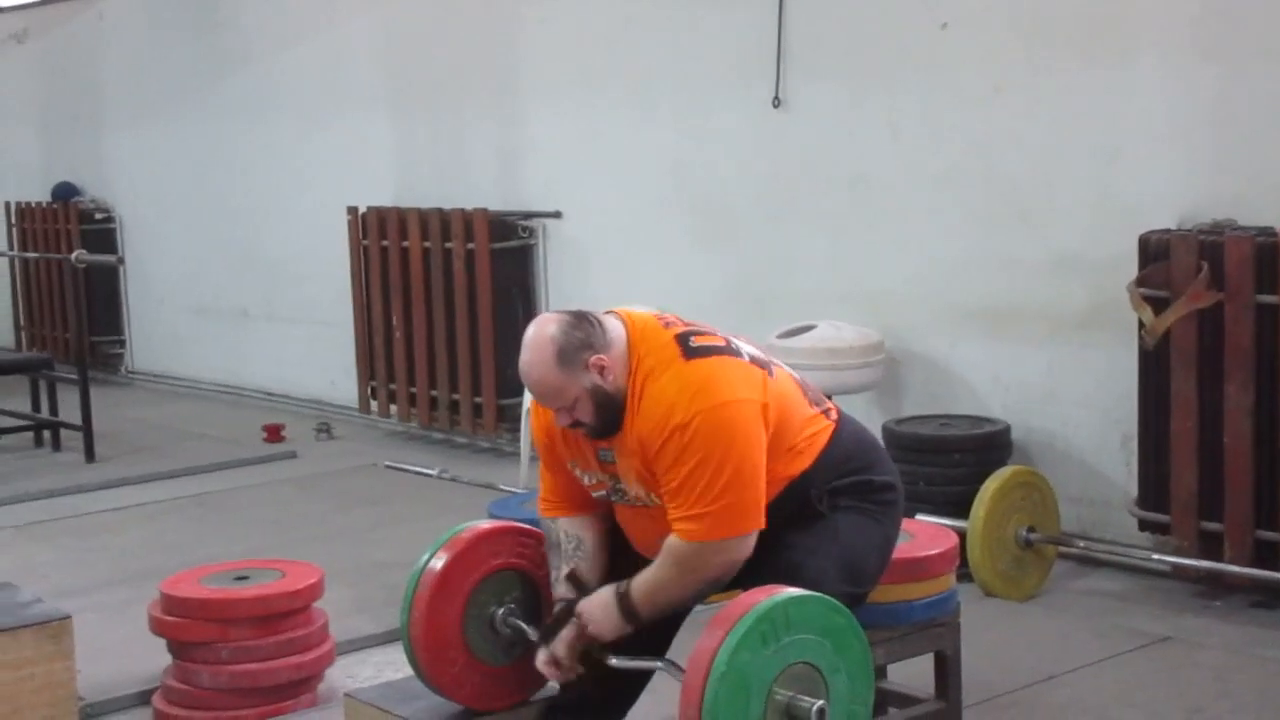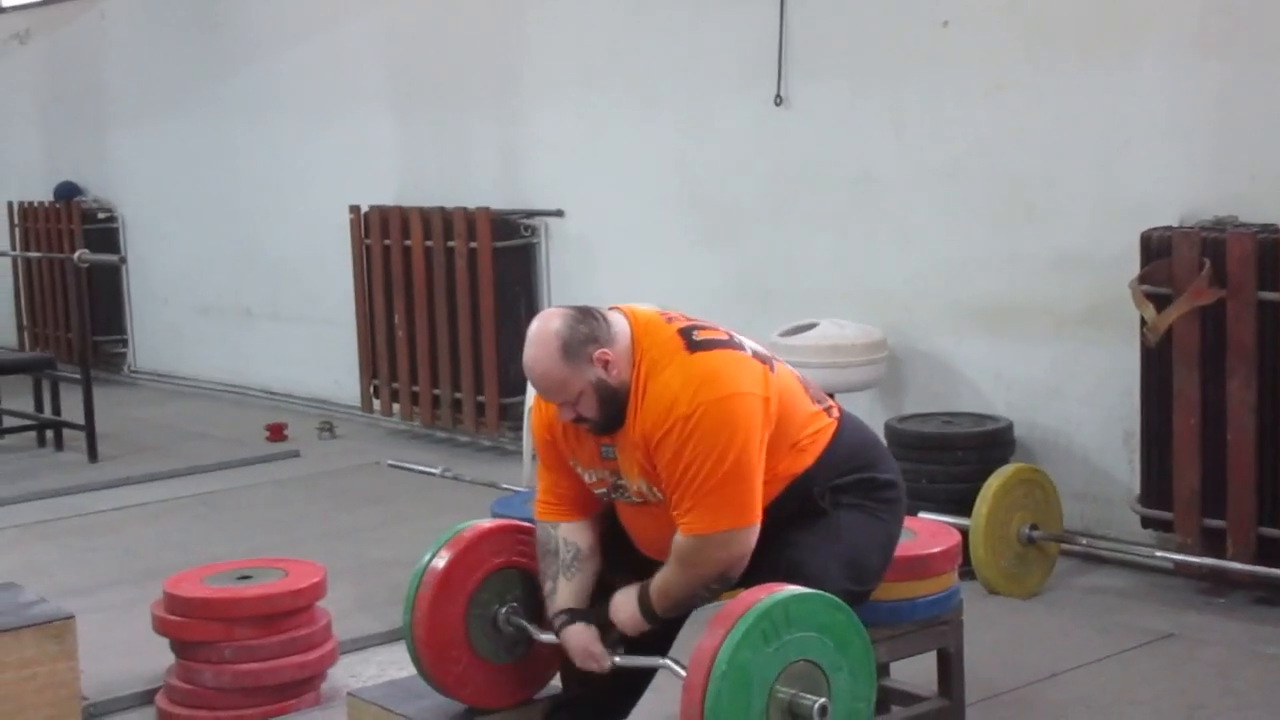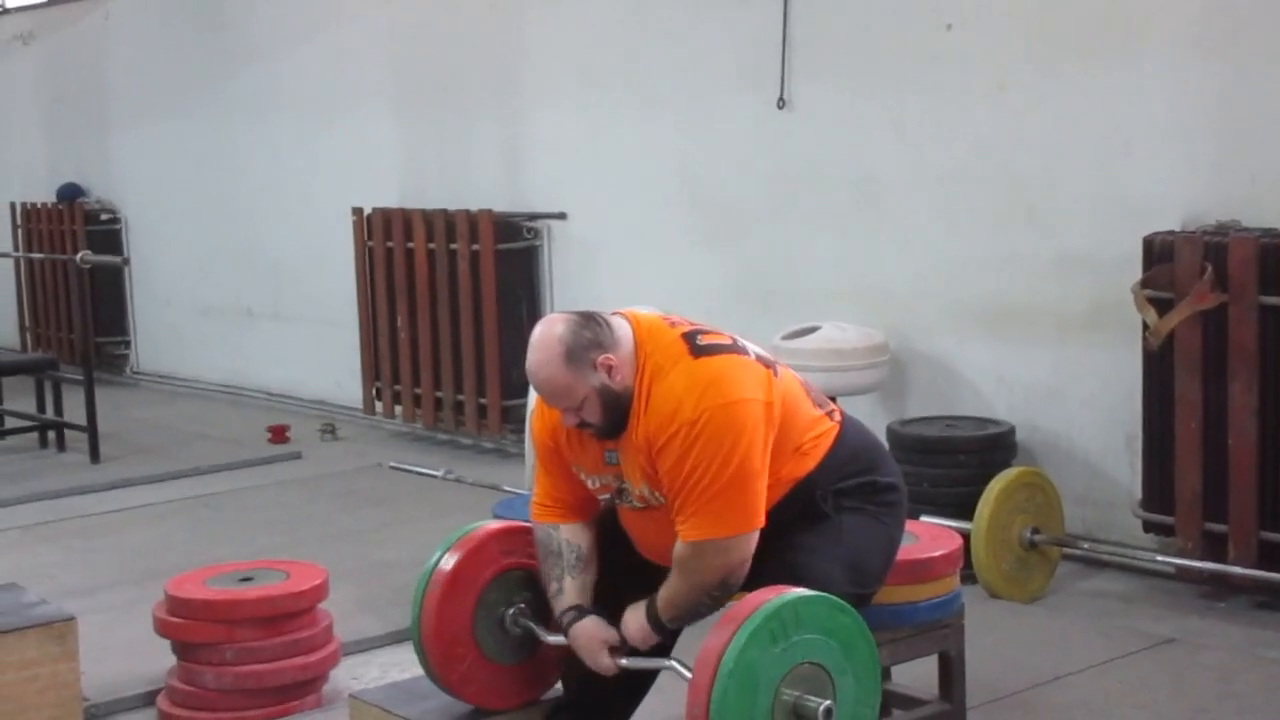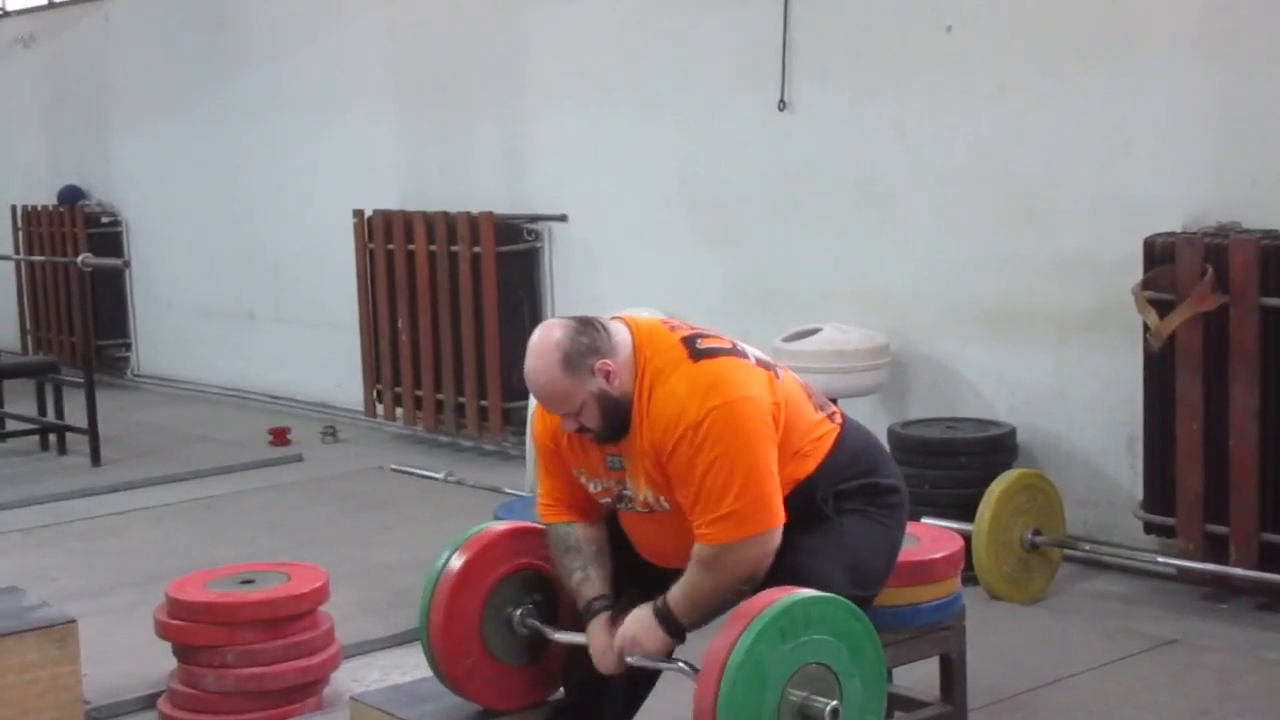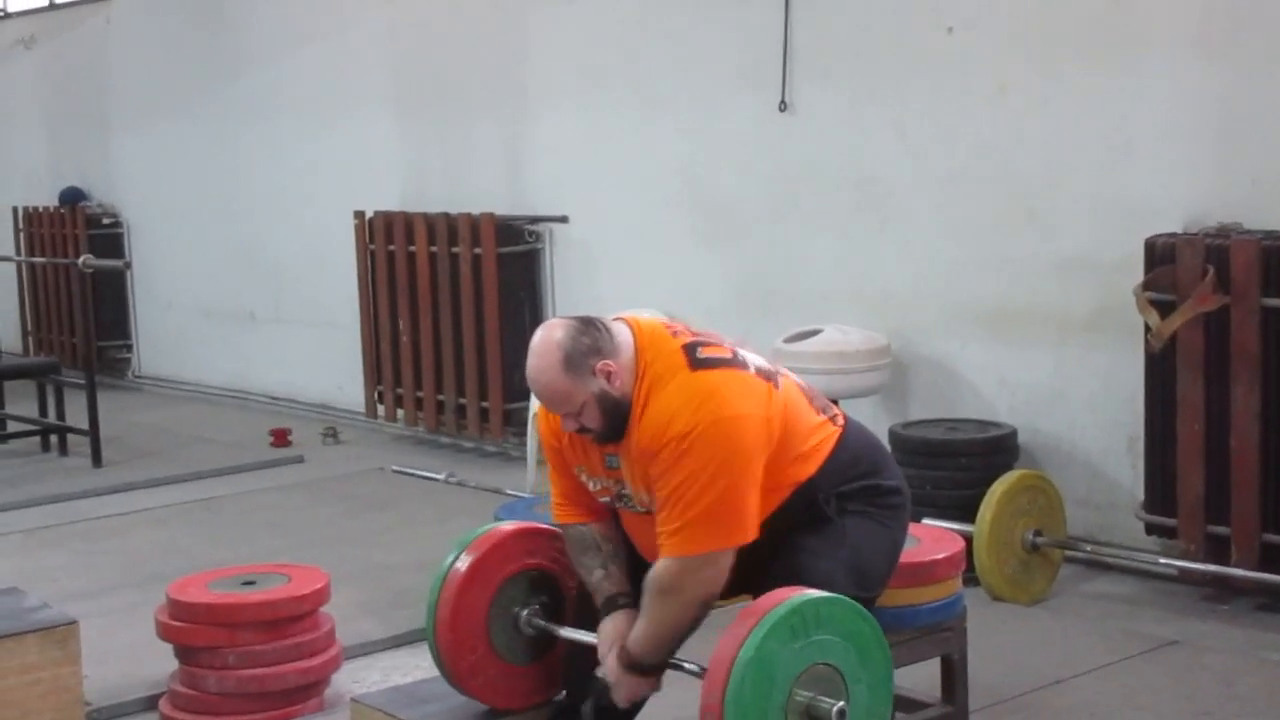
dt=0.2s
person 1, frame 1
left shoulder: (696, 392)
right shoulder: (563, 392)
left elbow: (719, 550)
right elbow: (568, 508)
left wrist: (627, 604)
right wrist: (575, 610)
person 1, frame 2
left shoulder: (700, 387)
right shoulder: (566, 384)
left elbow: (722, 547)
right elbow: (564, 511)
left wrist: (649, 605)
right wrist: (566, 617)
right knee: (601, 621)
person 1, frame 3
left shoulder: (703, 391)
right shoulder: (567, 389)
left elbow: (723, 554)
right elbow: (560, 512)
left wrist: (657, 617)
right wrist: (576, 616)
right knee: (600, 619)
person 1, frame 4
left shoulder: (706, 396)
right shoulder: (567, 395)
left elbow: (738, 552)
right elbow: (569, 512)
left wrist: (668, 621)
right wrist: (601, 608)
person 1, frame 5
left shoulder: (700, 404)
right shoulder: (572, 395)
left elbow: (692, 570)
right elbow: (583, 511)
left wrist: (639, 663)
right wrist: (615, 606)
right knee: (604, 611)
